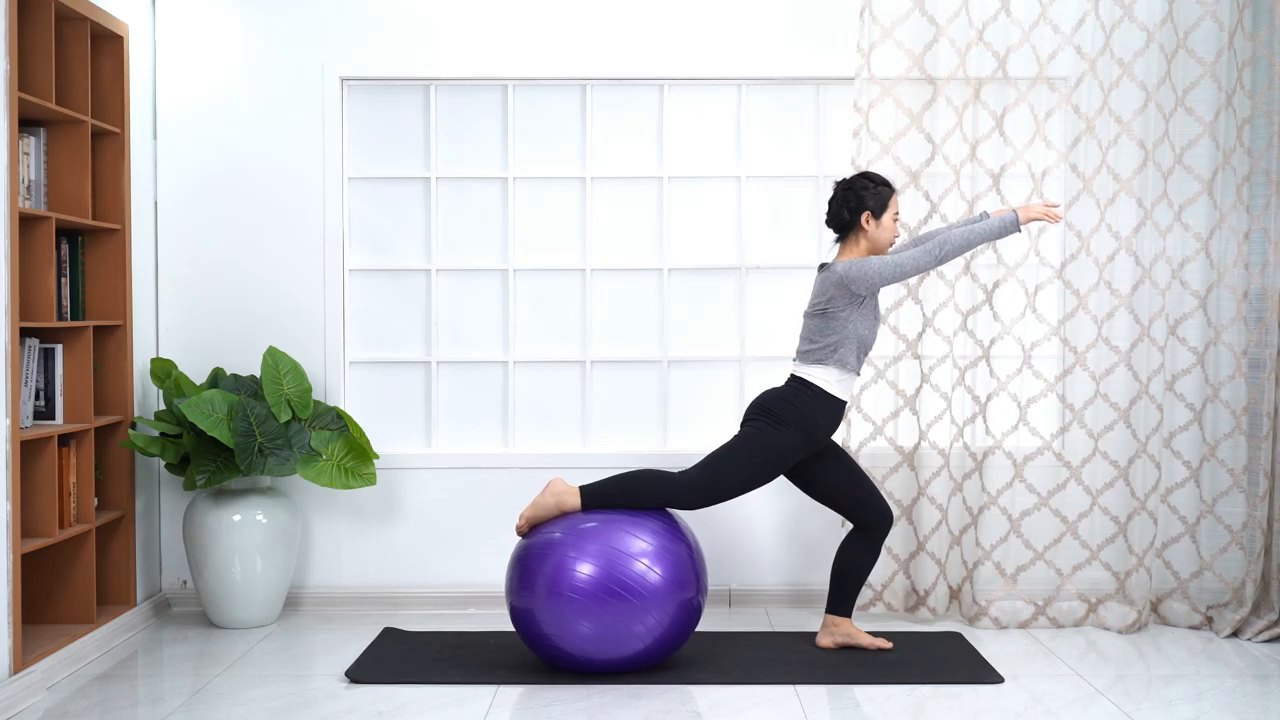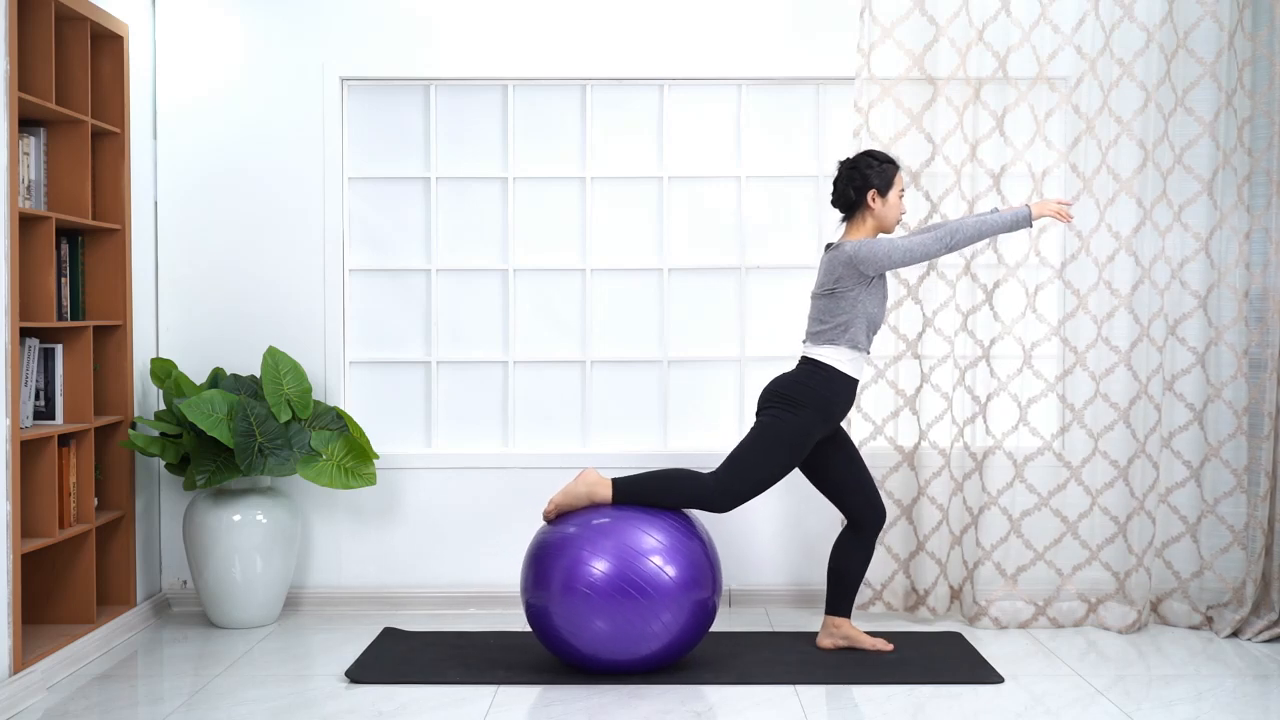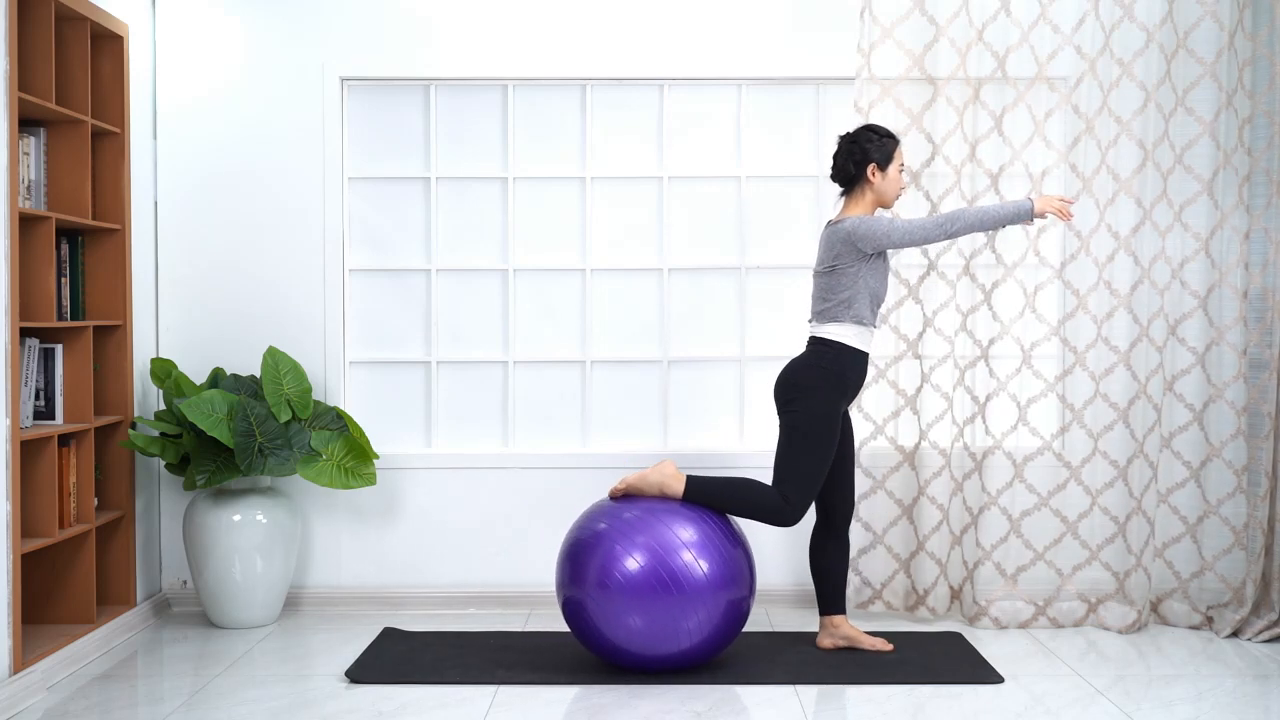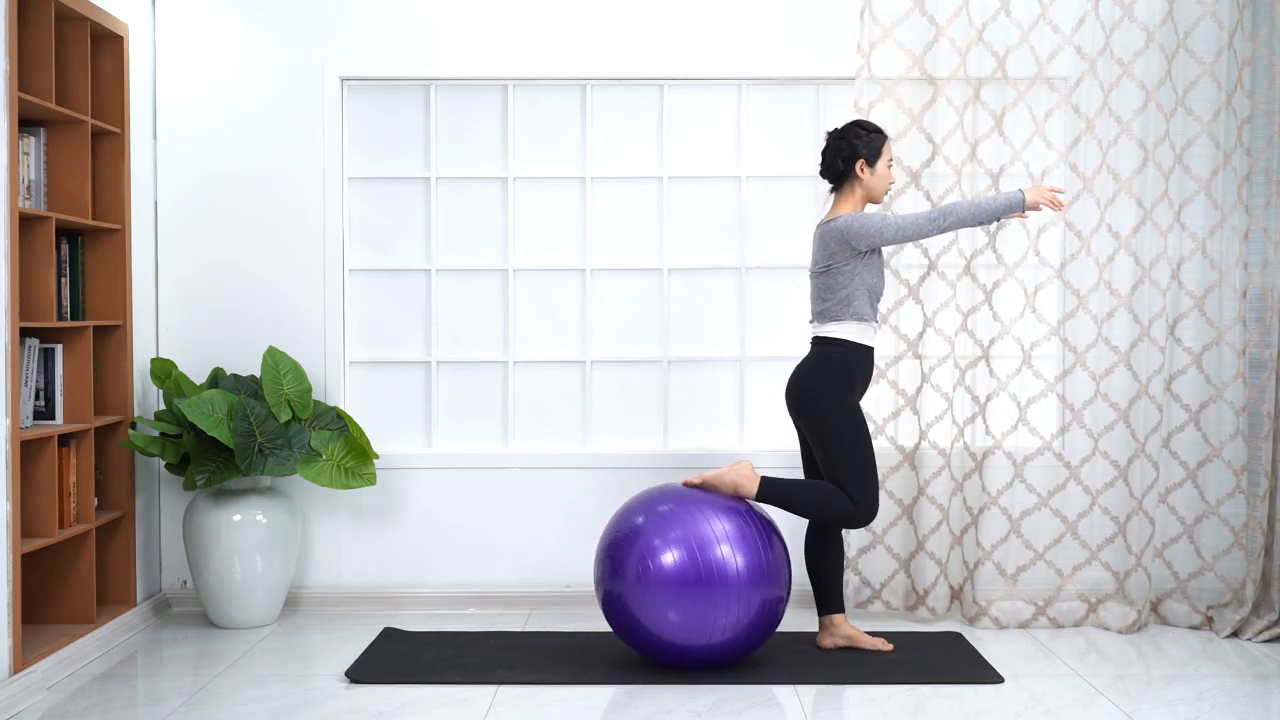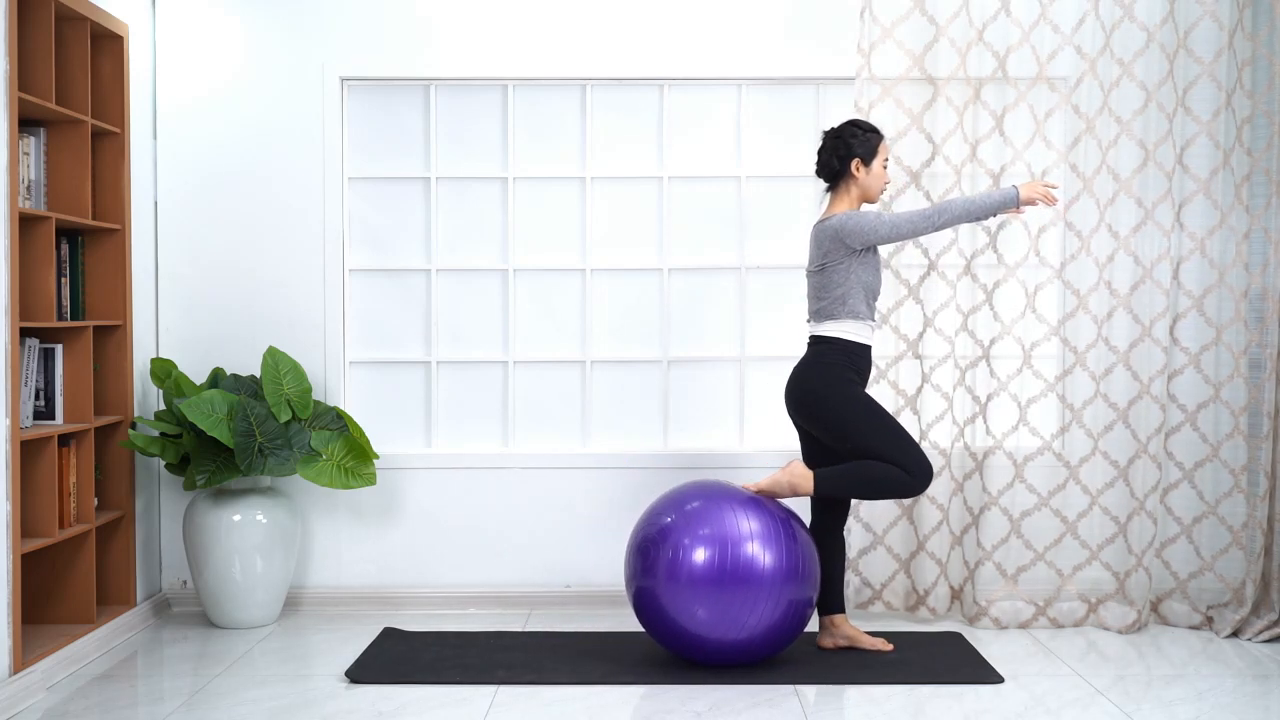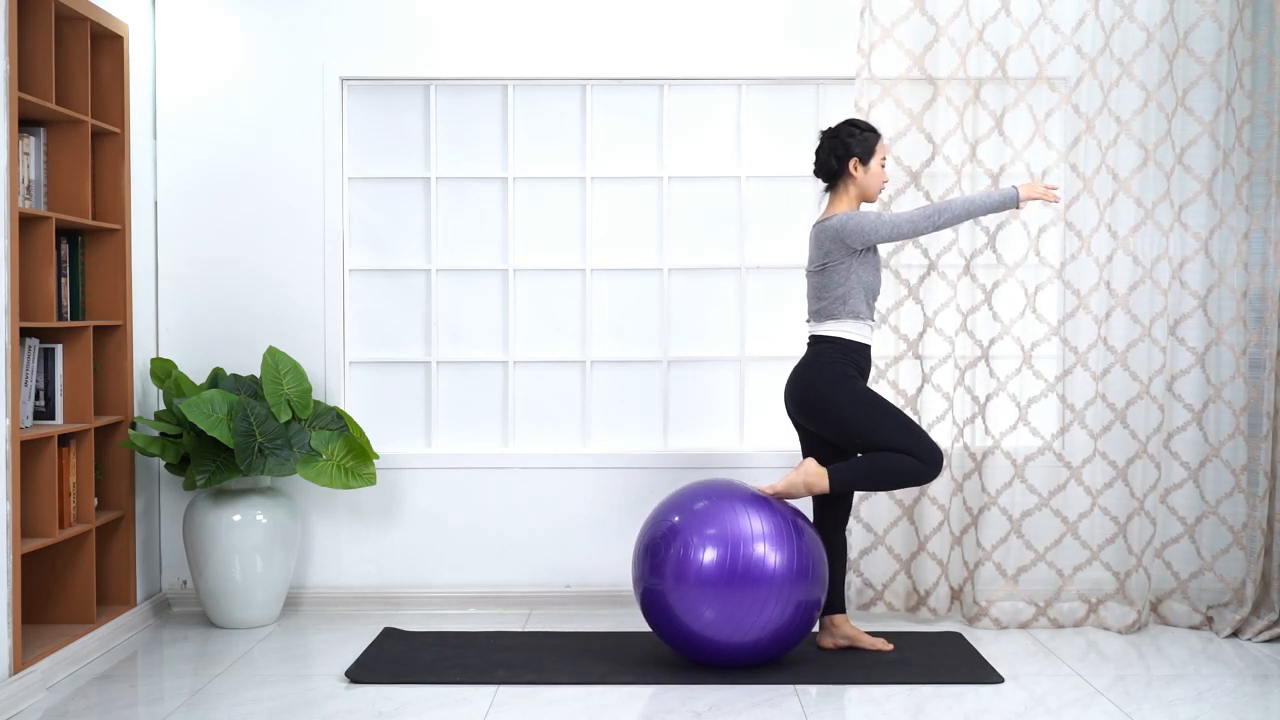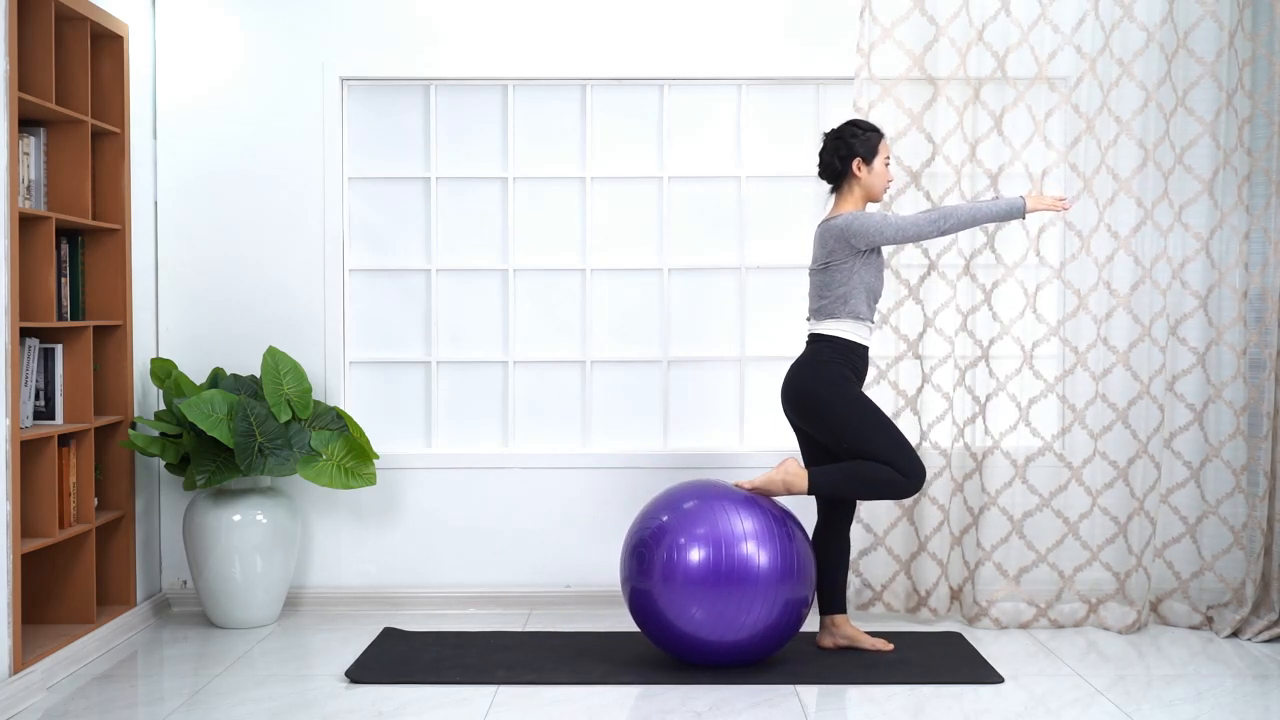
dt=0.7s
person 1, frame 1
left shoulder: (854, 270)
right shoulder: (848, 275)
left elbow: (928, 244)
right elbow: (937, 253)
left wrist: (996, 215)
right wrist: (1013, 220)
left hip: (804, 428)
right hip: (788, 420)
left knee: (874, 517)
right knee: (689, 489)
left ankle: (836, 625)
right ankle: (571, 497)
person 1, frame 2
left shoulder: (858, 253)
right shoulder: (856, 255)
left elbow: (932, 238)
right elbow: (942, 242)
left wrist: (1013, 214)
right wrist: (1025, 214)
left hip: (814, 409)
right hip: (802, 403)
left knee: (867, 515)
right knee: (722, 490)
left ankle: (836, 626)
right ankle: (600, 489)
person 1, frame 3
left shoulder: (855, 229)
right shoulder: (856, 230)
left elbow: (934, 228)
right elbow: (941, 228)
left wrist: (1016, 210)
right wrist: (1027, 207)
left hip: (825, 385)
right hip: (818, 383)
left knee: (836, 512)
right knee: (784, 505)
left ankle: (834, 626)
right ankle: (672, 483)
person 1, frame 4
left shoulder: (845, 226)
right shoulder: (849, 228)
left elbow: (927, 225)
right elbow: (935, 221)
left wrist: (1001, 208)
right wrist: (1016, 199)
left hip: (823, 382)
right hip: (829, 383)
left knee: (833, 512)
right knee: (857, 507)
left ankle: (834, 626)
right ankle: (749, 483)
person 1, frame 5
left shoulder: (846, 225)
right shoulder: (843, 226)
left elbow: (921, 221)
right elbow: (931, 219)
left wrist: (999, 204)
right wrist: (1012, 194)
left hip: (823, 382)
right hip: (828, 381)
left knee: (832, 512)
right knee: (913, 473)
left ankle: (834, 626)
right ankle: (802, 480)
person 1, frame 6
left shoulder: (844, 226)
right shoulder: (843, 226)
left elbow: (922, 219)
right elbow: (930, 219)
left wrist: (1003, 200)
right wrist: (1012, 195)
left hip: (823, 382)
right hip: (828, 380)
left knee: (833, 511)
right knee: (924, 460)
left ankle: (833, 624)
right ankle: (814, 478)
person 1, frame 7
left shoulder: (850, 226)
right shoulder: (848, 226)
left elbow: (926, 221)
right elbow: (936, 223)
left wrist: (1007, 205)
right wrist: (1020, 205)
left hip: (822, 381)
right hip: (825, 380)
left knee: (838, 508)
right knee: (905, 475)
left ankle: (834, 624)
right ankle: (797, 479)
